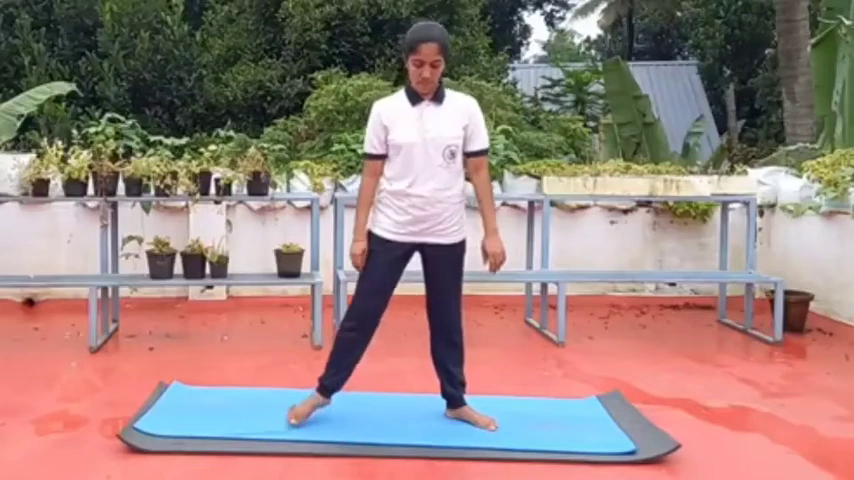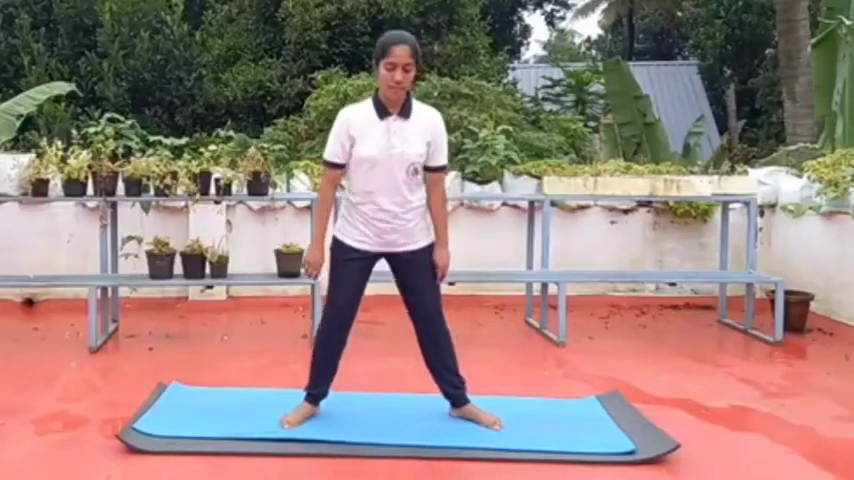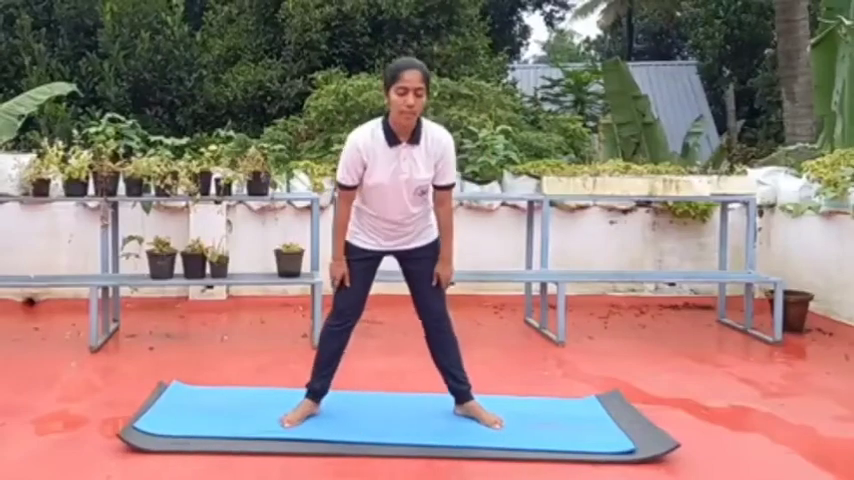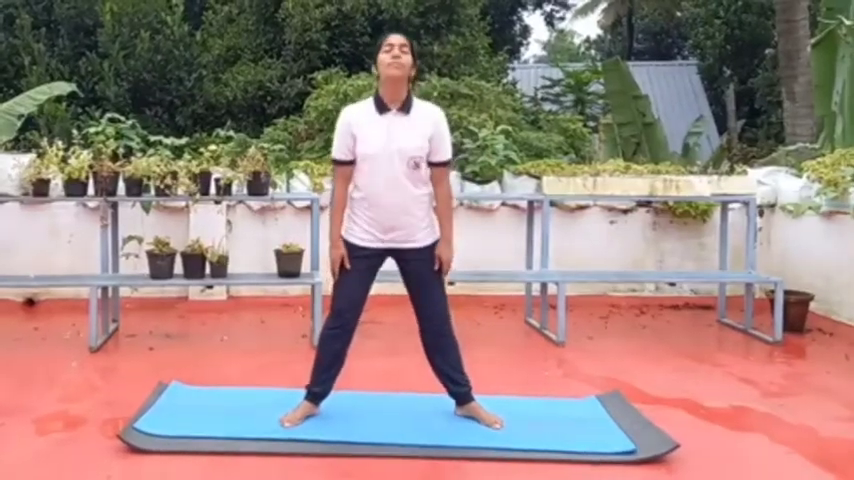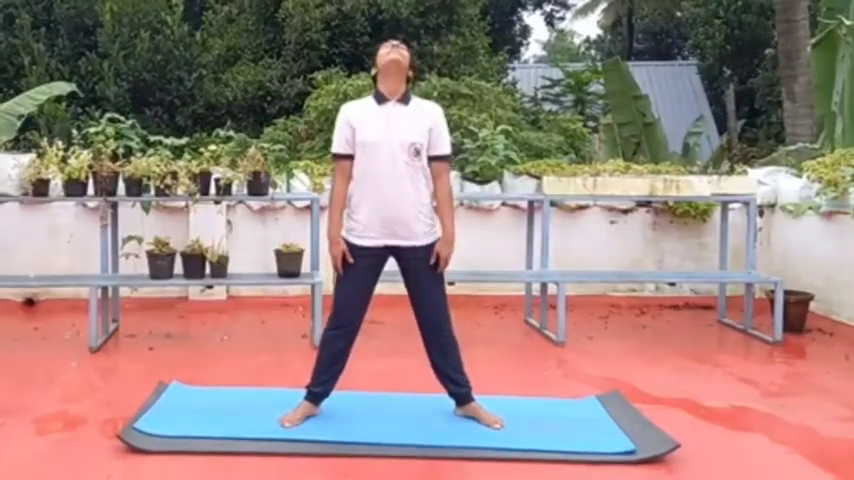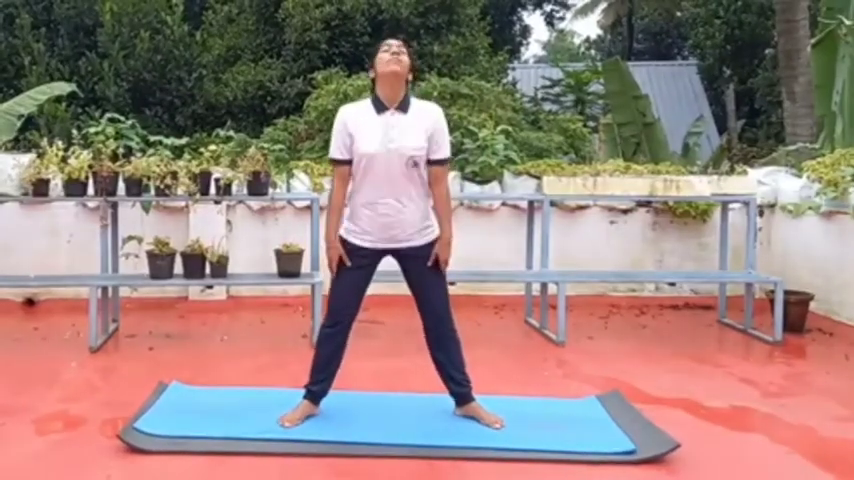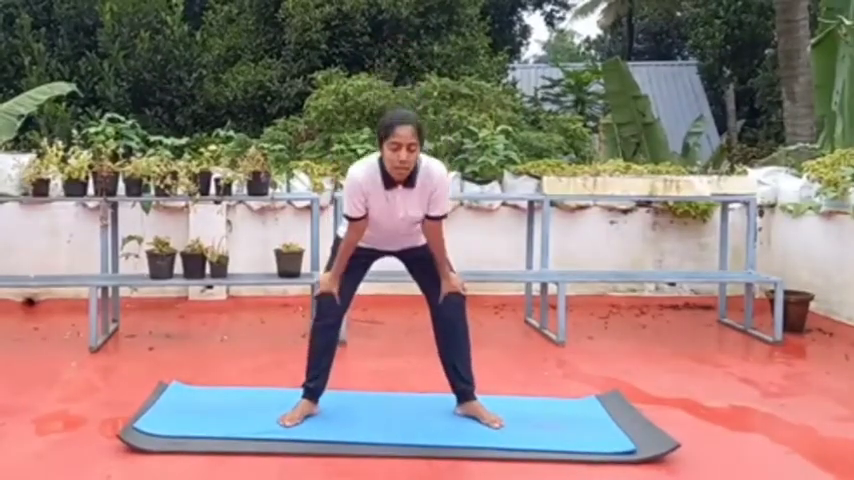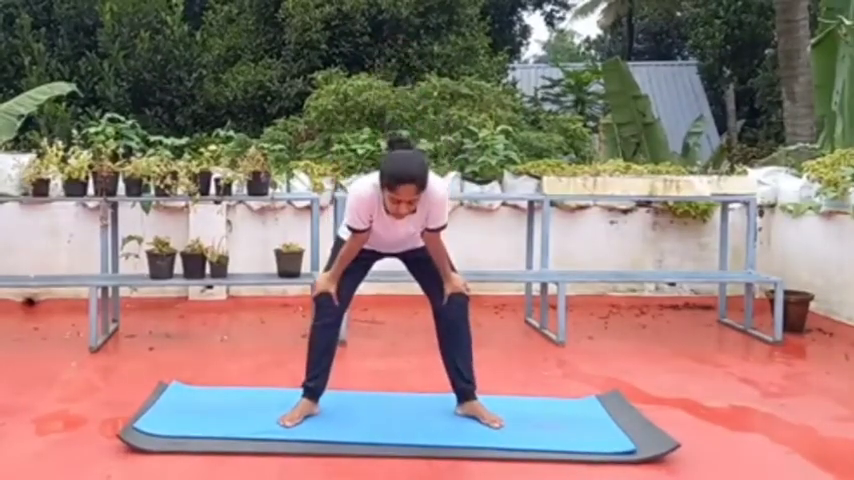
dt=0.5s
person 1, frame 1
left shoulder: (465, 107)
right shoulder: (385, 109)
left elbow: (479, 172)
right elbow: (372, 175)
left wrist: (491, 232)
right wrist: (360, 234)
left hip: (447, 234)
right hip: (391, 231)
left knee: (447, 319)
right knee: (363, 312)
left ankle: (456, 401)
right ankle: (323, 393)
person 1, frame 2
left shoulder: (430, 120)
right shoulder: (350, 118)
left elbow: (435, 186)
right elbow: (329, 183)
left wrist: (442, 245)
right wrist: (317, 243)
left hip: (412, 241)
right hip: (356, 240)
left knee: (431, 320)
right knee: (336, 320)
left ankle: (460, 401)
right ankle: (312, 400)
person 1, frame 3
left shoulder: (440, 141)
right shoulder: (361, 141)
left elbow: (443, 203)
right elbow: (345, 202)
left wrist: (446, 258)
right wrist: (338, 256)
left hip: (419, 242)
right hip: (364, 242)
left knee: (437, 319)
right knee: (342, 317)
left ankle: (464, 399)
right ankle: (312, 398)
person 1, frame 4
left shoulder: (432, 118)
right shoulder: (352, 117)
left elbow: (441, 184)
right elbow: (341, 182)
left wrist: (446, 240)
right wrist: (335, 240)
left hip: (418, 240)
right hip: (362, 239)
left knee: (436, 320)
right knee: (341, 319)
left ankle: (465, 400)
right ankle: (312, 399)
person 1, frame 5
left shoulder: (430, 113)
right shoulder: (352, 112)
left elbow: (441, 177)
right elbow: (342, 177)
left wrist: (448, 233)
right wrist: (334, 234)
left hip: (419, 237)
right hip: (363, 236)
left knee: (436, 320)
right knee: (344, 320)
left ankle: (464, 400)
right ankle: (312, 399)
person 1, frame 6
left shoulder: (431, 115)
right shoulder: (350, 116)
left elbow: (438, 181)
right elbow: (340, 182)
left wrist: (446, 236)
right wrist: (331, 237)
left hip: (418, 237)
right hip: (360, 237)
left knee: (439, 318)
right knee: (338, 318)
left ankle: (465, 400)
right ankle: (311, 400)
person 1, frame 7
left shoulder: (436, 175)
right shoulder: (360, 175)
left elbow: (433, 231)
right elbow: (354, 232)
left wrist: (447, 274)
right wrist: (333, 275)
left hip: (414, 244)
right hip: (363, 244)
left knee: (450, 305)
right knee: (328, 308)
left ankle: (467, 399)
right ankle: (309, 399)
person 1, frame 8
left shoulder: (437, 191)
right shoulder: (362, 192)
left elbow: (432, 240)
right elbow: (356, 241)
left wrist: (449, 278)
right wrist: (331, 277)
left hip: (414, 244)
right hip: (363, 243)
left knee: (454, 304)
right knee: (328, 306)
left ankle: (468, 400)
right ankle: (309, 399)
